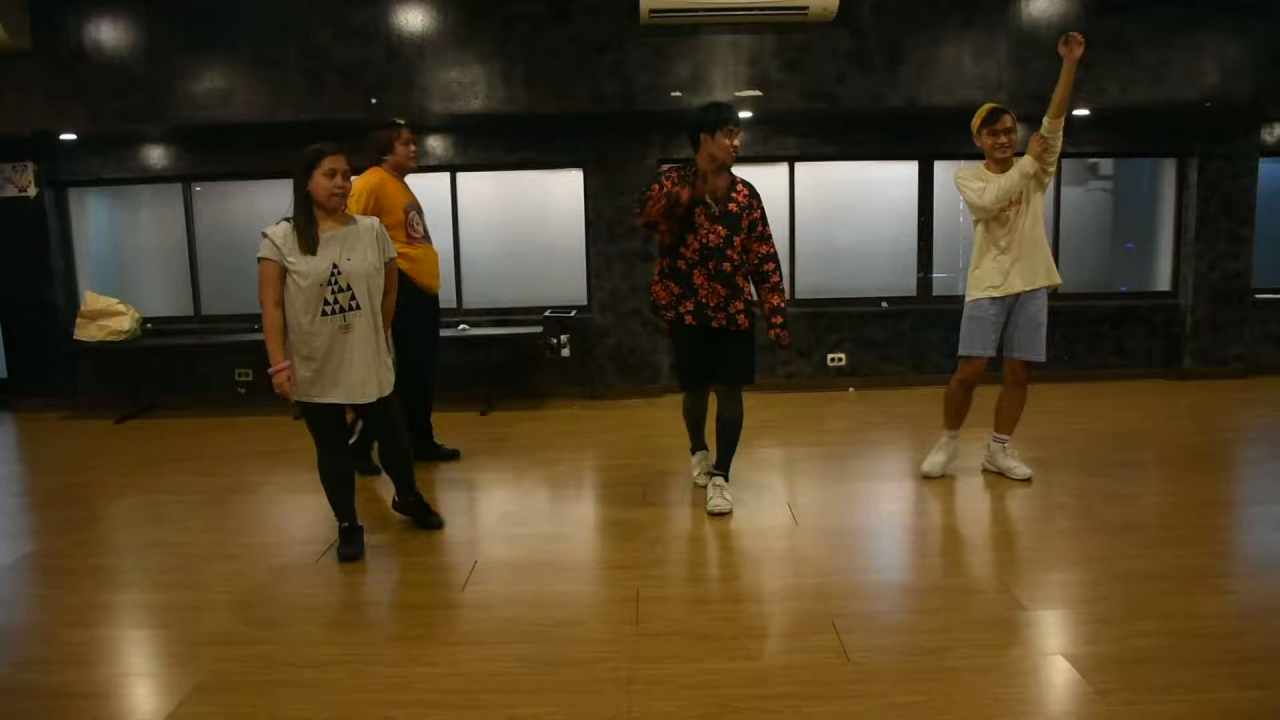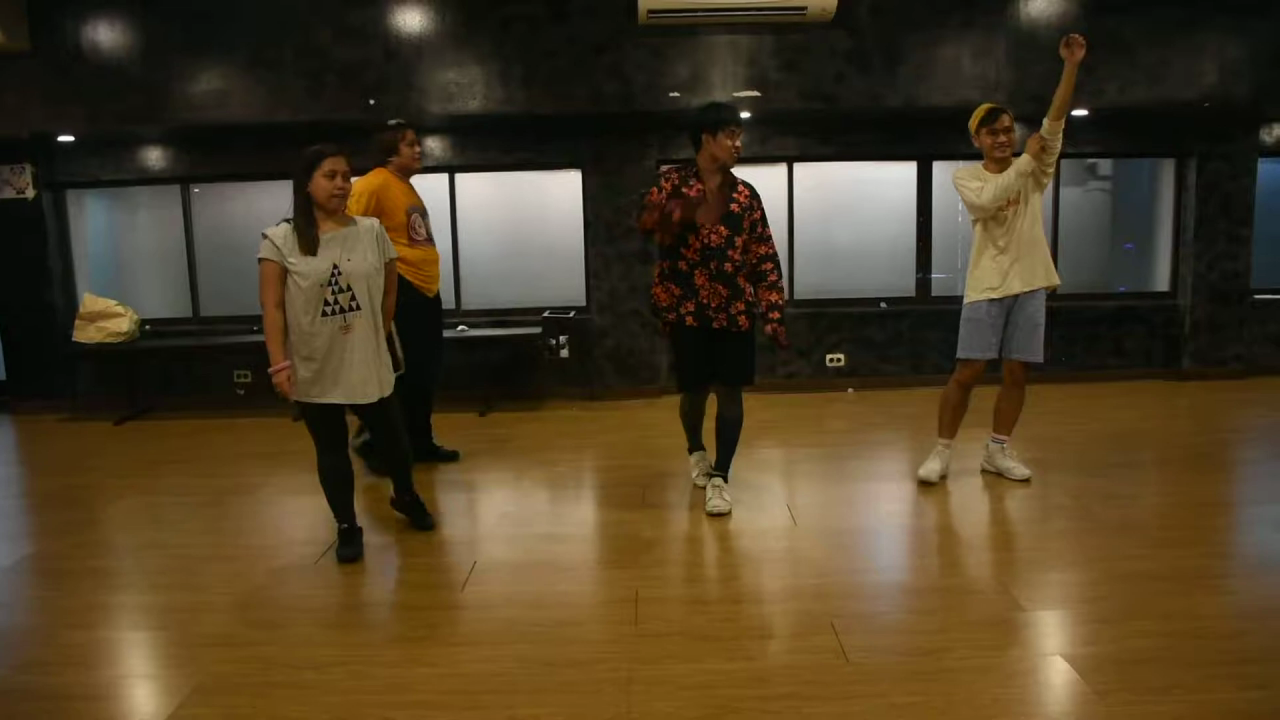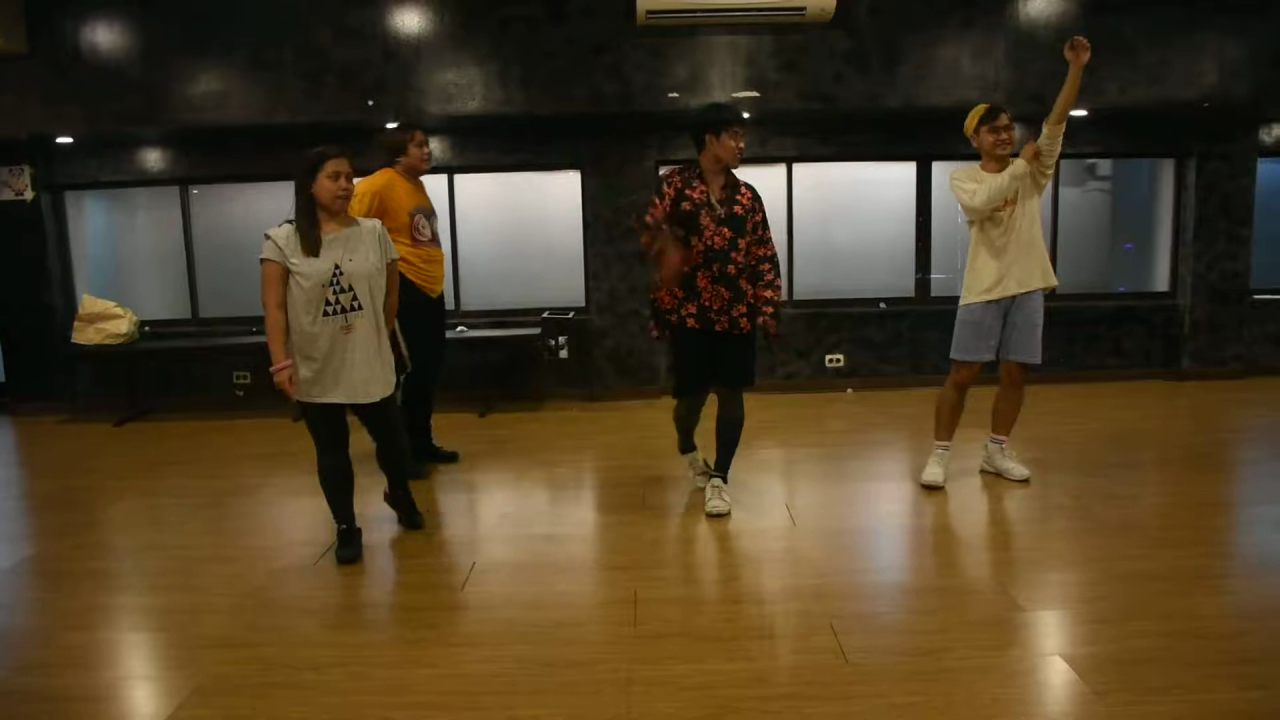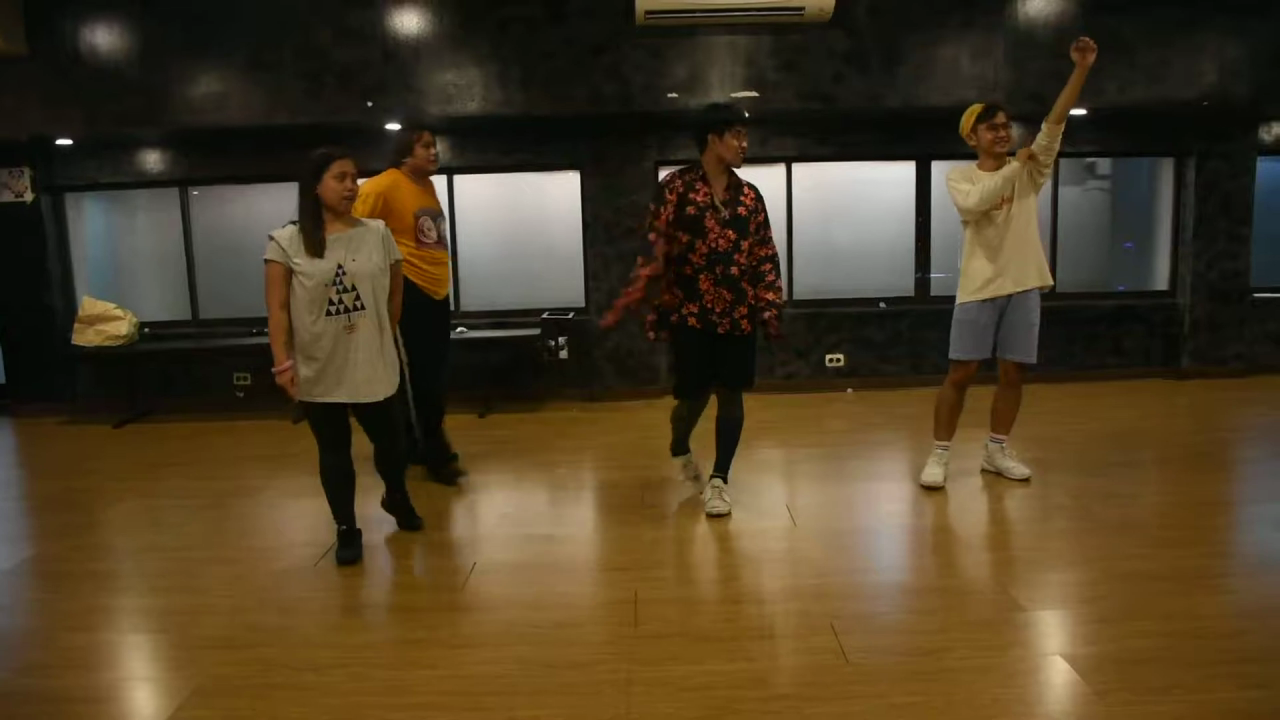
dt=0.1s
person 1, frame 1
left shoulder: (1036, 170)
right shoulder: (968, 176)
left elbow: (1055, 120)
right elbow: (989, 201)
left wrist: (1070, 63)
right wrist: (1027, 161)
left hip: (1031, 285)
right hip: (988, 287)
left knee: (1018, 373)
right knee: (970, 370)
left ankle: (998, 450)
right ankle: (947, 443)
person 1, frame 2
left shoulder: (1035, 170)
right shoulder: (966, 176)
left elbow: (1055, 122)
right elbow: (987, 201)
left wrist: (1071, 65)
right wrist: (1024, 160)
left hip: (1030, 286)
right hip: (986, 289)
left knee: (1016, 373)
right knee: (967, 373)
left ankle: (997, 451)
right ankle: (942, 450)
person 1, frame 3
left shoulder: (1033, 172)
right shoulder: (963, 177)
left elbow: (1055, 124)
right elbow: (980, 202)
left wrist: (1077, 68)
right wrist: (1020, 165)
left hip: (1027, 287)
right hip: (983, 289)
left knee: (1014, 374)
right knee: (963, 374)
left ankle: (996, 451)
right ankle: (940, 454)
person 1, frame 4
left shoulder: (1031, 172)
right shoulder: (959, 177)
left elbow: (1055, 123)
right elbow: (974, 204)
left wrist: (1081, 69)
right wrist: (1014, 166)
left hip: (1023, 286)
right hip: (978, 288)
left knee: (1012, 374)
right knee: (960, 373)
left ankle: (996, 451)
right ankle: (940, 454)
person 2, frame 1
left shoulder: (372, 231)
right shoulder: (279, 240)
left elbow: (390, 293)
right elbow: (272, 307)
right wrist: (279, 363)
left hip: (369, 362)
right hip: (313, 368)
left knee: (392, 436)
right knee: (332, 448)
left ankle: (409, 498)
right ankle: (349, 526)
person 2, frame 2
left shoulder: (372, 232)
right shoulder: (279, 240)
left elbow: (389, 293)
right elbow: (272, 307)
right wrist: (279, 363)
left hip: (369, 363)
right hip: (313, 369)
left knee: (392, 435)
right knee: (331, 449)
left ankle: (406, 496)
right ankle: (347, 528)
person 2, frame 3
left shoulder: (374, 233)
right shoulder: (282, 242)
left elbow: (390, 295)
right elbow: (274, 307)
right wrist: (281, 362)
left hip: (370, 364)
right hip: (315, 369)
left knee: (391, 436)
right knee: (331, 449)
left ankle: (400, 495)
right ankle: (347, 529)
person 2, frame 4
left shoulder: (377, 234)
right shoulder: (286, 242)
left elbow: (394, 297)
right elbow: (277, 308)
left wrist: (380, 341)
right wrist: (283, 363)
left hip: (373, 365)
right hip: (317, 370)
left knee: (389, 439)
right knee: (333, 450)
left ankle: (397, 498)
right ankle: (347, 530)
person 3, frame 1
left shoulder: (745, 194)
right shoulder: (673, 181)
left elbow: (764, 256)
right elbow: (650, 213)
left wrist: (776, 313)
right wrist: (699, 190)
left hip: (734, 309)
right hip: (686, 308)
left knee: (729, 391)
right knee: (696, 389)
left ankle: (720, 477)
right ankle: (698, 450)
person 3, frame 2
left shoulder: (746, 194)
right shoulder: (673, 182)
left elbow: (764, 256)
right elbow: (648, 221)
left wrist: (773, 310)
right wrist: (693, 212)
left hip: (734, 310)
right hip: (686, 309)
left knee: (730, 392)
right knee: (694, 390)
left ankle: (719, 477)
right ankle: (696, 449)
person 3, frame 3
left shoulder: (745, 194)
right shoulder: (675, 184)
left elbow: (765, 256)
right elbow: (654, 231)
left wrist: (768, 303)
right wrist: (668, 253)
left hip: (737, 312)
right hip: (687, 311)
left knee: (732, 394)
right knee: (691, 394)
left ankle: (718, 479)
right ankle: (686, 447)
person 3, frame 4
left shoulder: (749, 195)
right shoulder: (677, 186)
left elbow: (765, 256)
right elbow: (657, 244)
left wrist: (769, 304)
right wrist: (632, 296)
left hip: (737, 314)
right hip: (688, 312)
left knee: (731, 396)
right knee: (693, 397)
left ankle: (719, 479)
right ankle: (679, 449)
person 4, frame 1
left shoulder: (400, 185)
right shoulder: (371, 185)
left hip: (423, 289)
right hip: (396, 289)
left knee: (423, 371)
right knee: (397, 371)
left ankle: (421, 442)
right ankle: (359, 444)
person 4, frame 2
left shoulder: (406, 186)
right shoulder: (373, 186)
left hip: (425, 291)
right hip: (397, 291)
left knee: (424, 372)
right knee: (402, 371)
left ankle: (420, 444)
right ankle: (373, 442)
person 4, frame 3
left shoulder: (417, 185)
right shoulder: (379, 186)
left hip: (431, 291)
right hip: (402, 291)
left knee: (427, 372)
right knee: (414, 373)
left ankle: (420, 444)
right ankle: (404, 448)
person 4, frame 4
left shoulder: (427, 186)
right shoulder: (384, 187)
left hip: (436, 293)
right hip: (406, 292)
left knee: (432, 374)
right knee: (419, 376)
left ankle: (419, 447)
right ankle: (436, 454)
